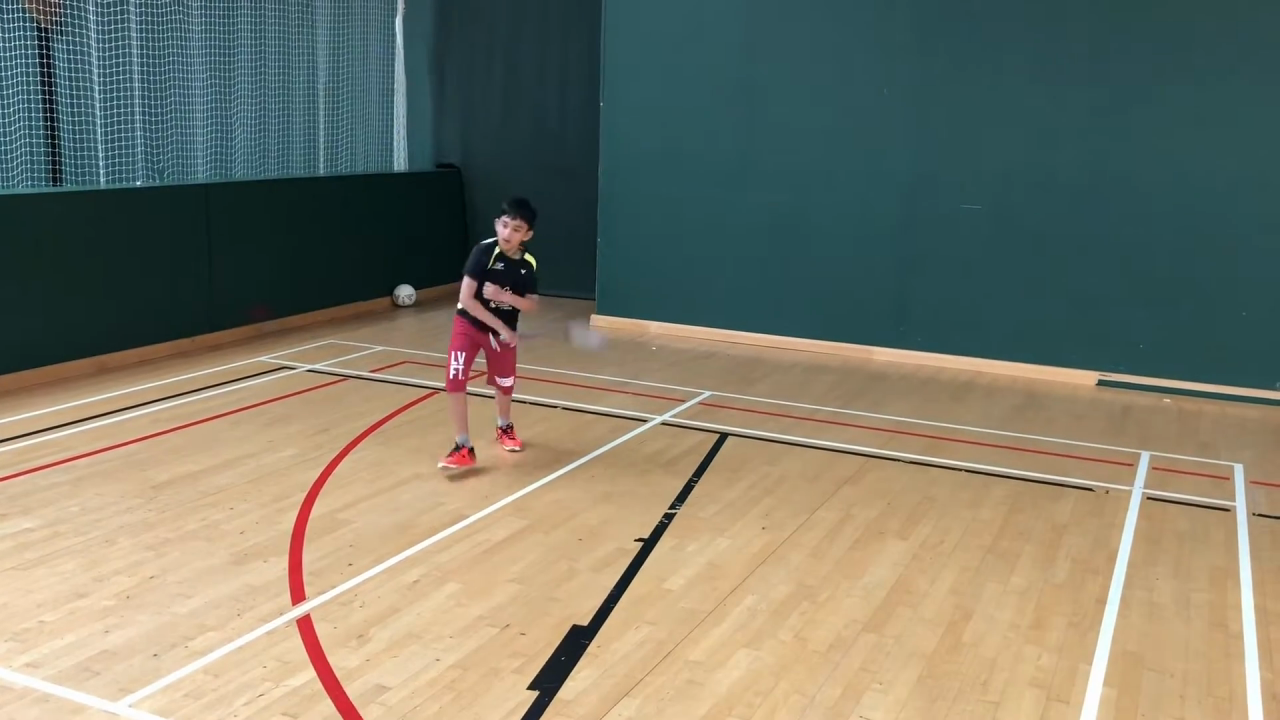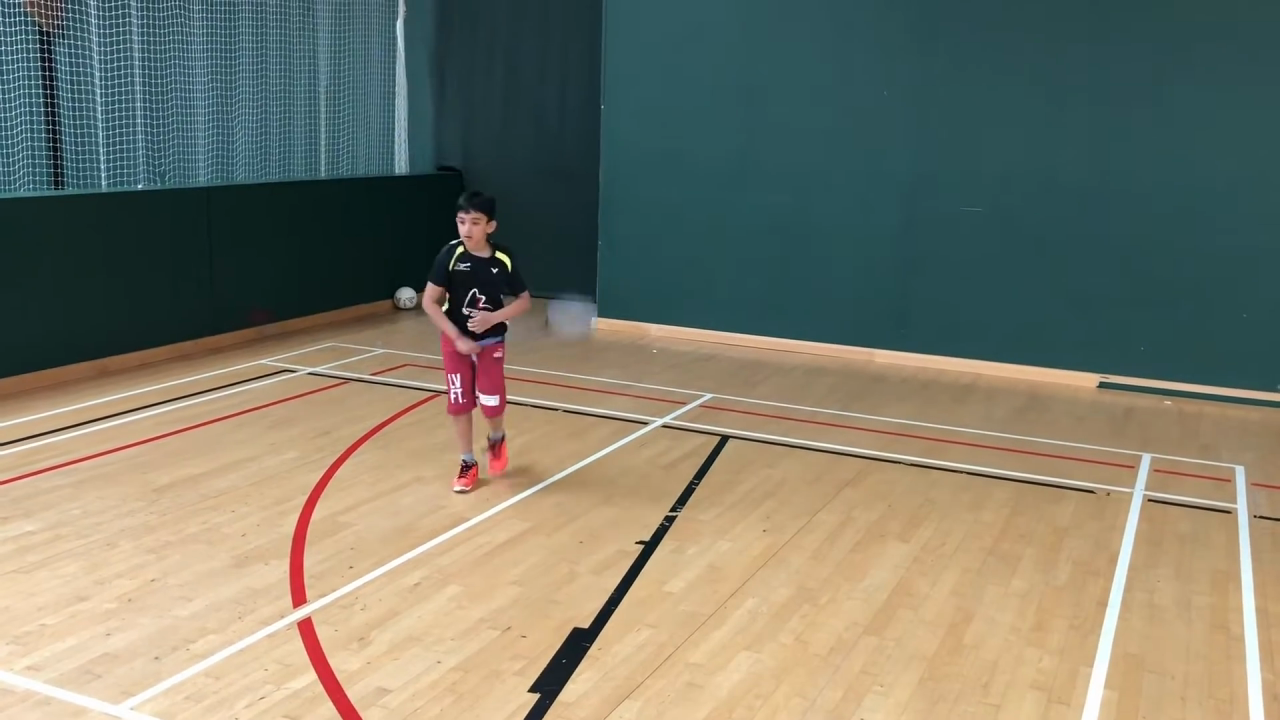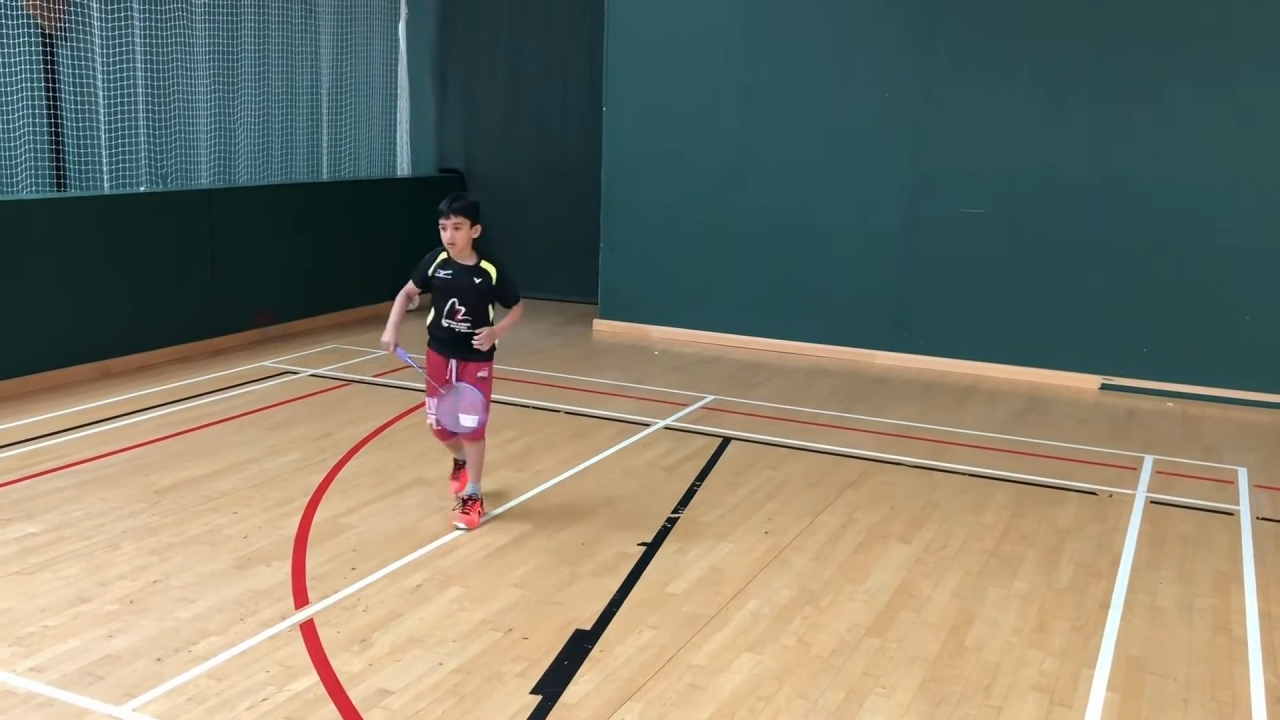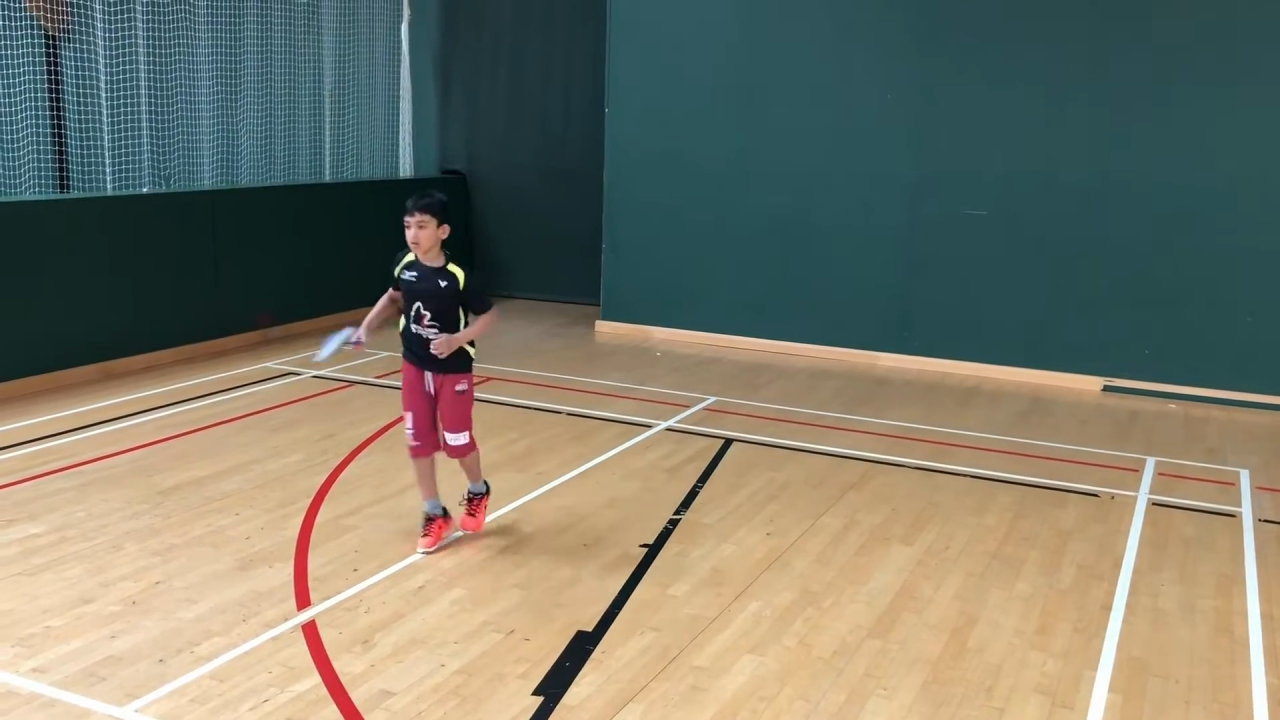
dt=0.3s
person 1, frame 1
left shoulder: (528, 264)
right shoulder: (484, 252)
left elbow: (532, 304)
right elbow: (466, 298)
left wrist: (504, 296)
right wrist: (498, 325)
left hip: (505, 329)
right hip: (469, 322)
left knee: (505, 383)
right knee: (455, 380)
left ankle: (504, 426)
right ankle: (463, 447)
person 1, frame 2
left shoulder: (504, 261)
right shoulder: (450, 255)
left elbow: (524, 300)
right elbow: (430, 302)
left wrist: (495, 318)
right wrist: (454, 336)
left hip: (490, 339)
right hip: (456, 338)
left knee: (491, 403)
right knee: (459, 402)
left ankle: (496, 437)
right ankle: (468, 463)
person 1, frame 3
left shoulder: (490, 271)
right shoulder: (434, 262)
left elbow: (516, 307)
right elbow: (407, 293)
left wrist: (496, 332)
right wrist: (391, 328)
left hip: (476, 358)
right hip: (439, 354)
left knee: (472, 426)
right knee: (441, 425)
left ankle: (472, 496)
right ankle: (460, 460)
person 1, frame 4
left shoulder: (458, 276)
right shoulder: (404, 265)
left elbow: (487, 317)
left wrist: (456, 339)
right wrist: (367, 324)
left hip: (452, 369)
right hip: (414, 365)
left knee: (459, 441)
right knee: (419, 443)
left ankle: (477, 489)
right ankle: (436, 515)
